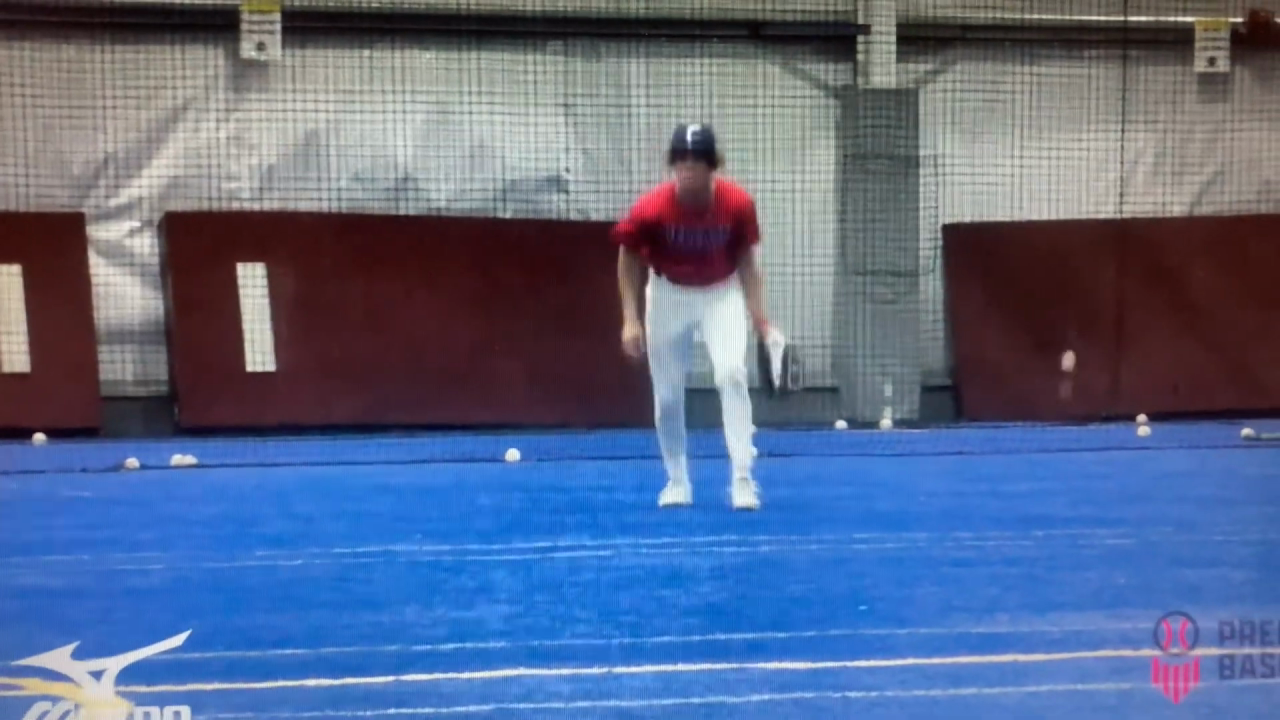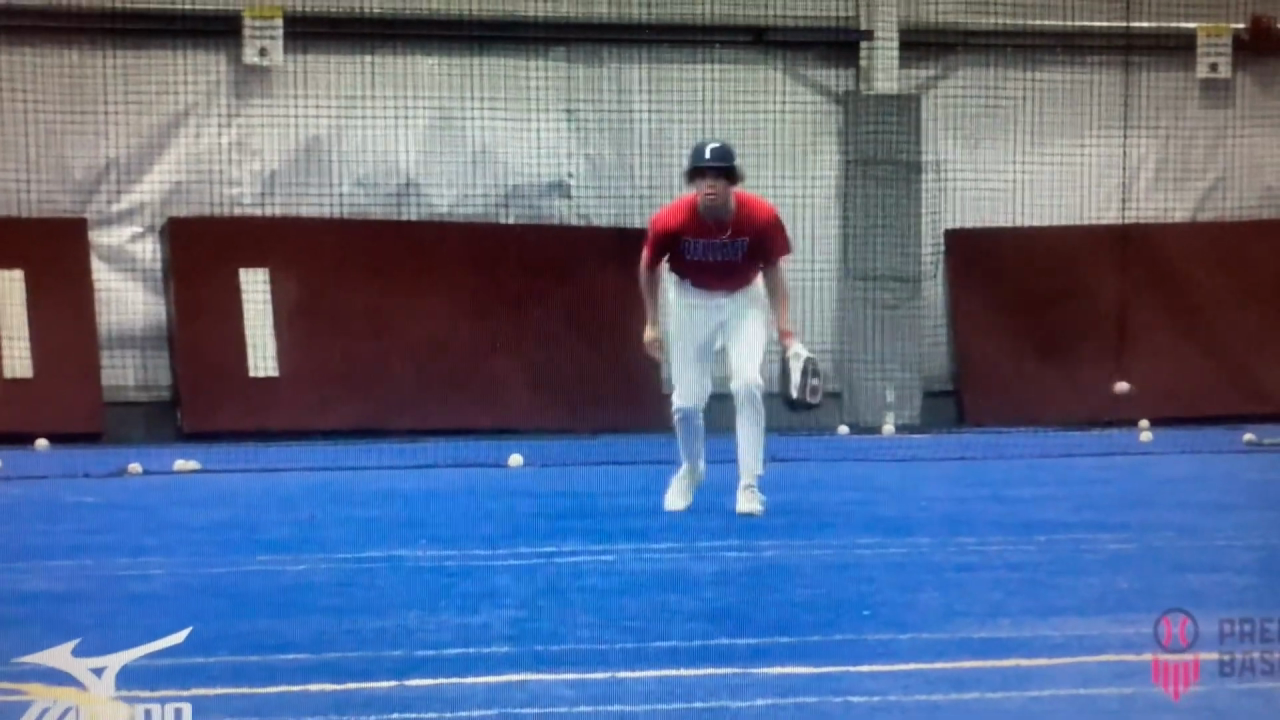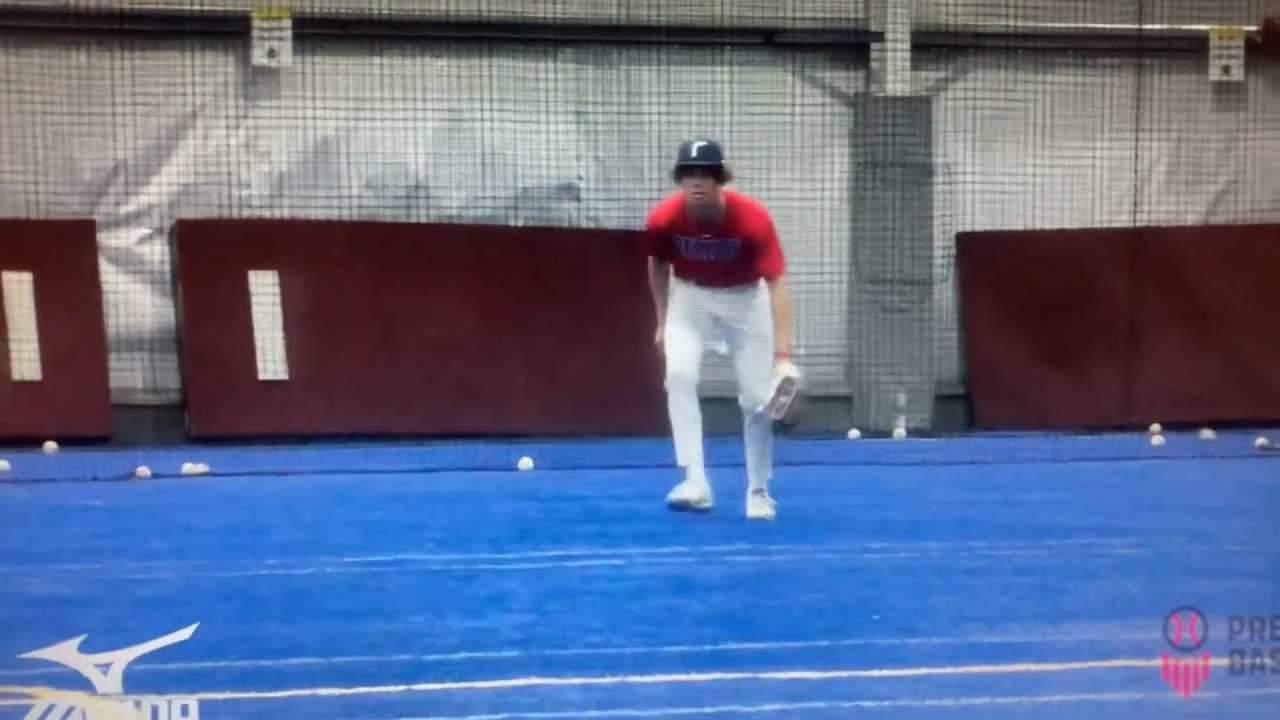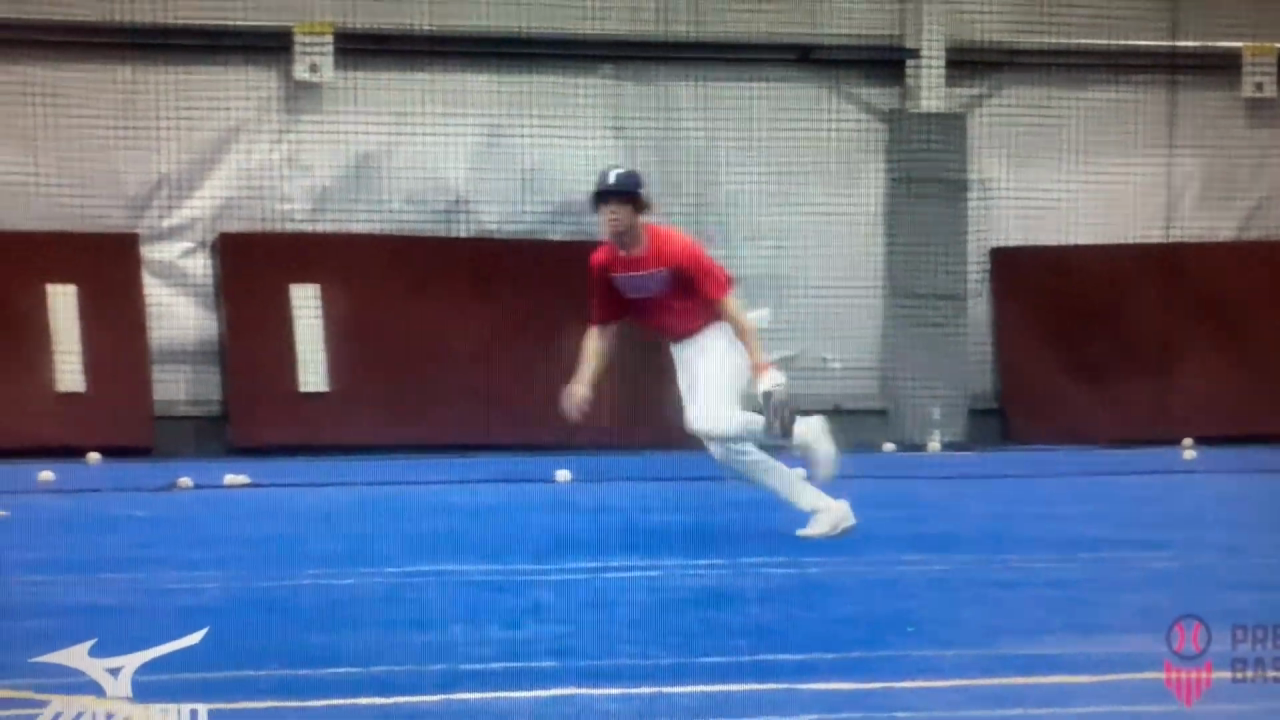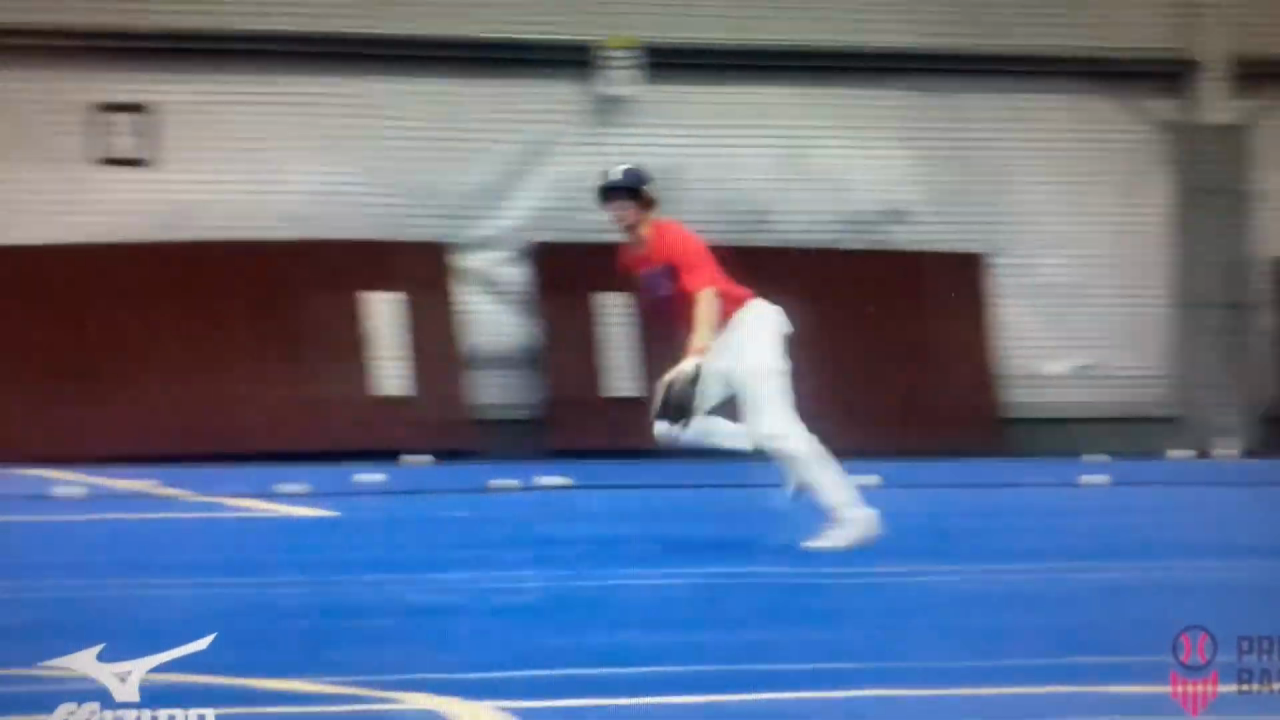
dt=0.4s
person 1, frame 1
left shoulder: (738, 203)
right shoulder: (650, 209)
left elbow: (745, 259)
right elbow: (629, 260)
left wrist: (760, 318)
right wrist: (631, 320)
left hip: (722, 295)
right hip: (668, 297)
left knee: (732, 374)
right knee: (667, 397)
left ankle: (742, 478)
right ankle: (677, 479)
person 1, frame 2
left shoulder: (761, 216)
right shoulder: (670, 220)
left elbow: (773, 272)
right elbow: (649, 266)
left wrist: (786, 333)
right wrist: (651, 323)
left hip: (745, 298)
right hip: (690, 301)
left knee: (747, 384)
right knee: (686, 401)
left ankle: (748, 486)
right ankle: (690, 470)
person 1, frame 3
left shoulder: (753, 218)
right shoulder: (662, 220)
left elbow: (777, 287)
right elbow: (657, 265)
left wrist: (784, 356)
right wrist: (663, 322)
left hip: (744, 296)
right hip: (690, 296)
left knee: (758, 399)
right knee: (679, 373)
left ankle: (759, 491)
right ankle: (696, 482)
person 1, frame 4
left shoulder: (677, 249)
right shoulder: (601, 263)
left elbow: (727, 306)
right elbow: (602, 329)
left wrist: (762, 369)
right wrist: (583, 383)
left hip: (718, 336)
right hip: (685, 349)
left knee: (709, 423)
right knee: (727, 448)
left ankle: (802, 432)
right ankle: (827, 507)
person 1, frame 5
left shoulder: (675, 239)
right shoulder: (631, 256)
left elbow: (709, 294)
left wrist: (695, 356)
left hip: (746, 327)
right hip: (717, 341)
left knee: (773, 431)
right knee: (671, 429)
left ankle: (856, 517)
right ankle: (768, 445)
